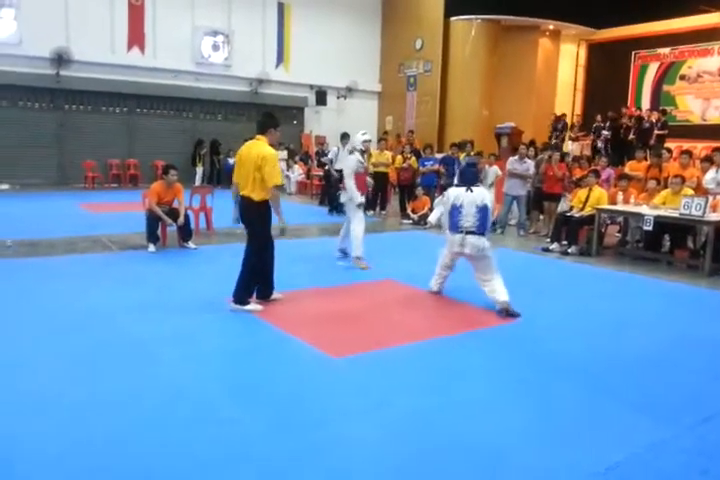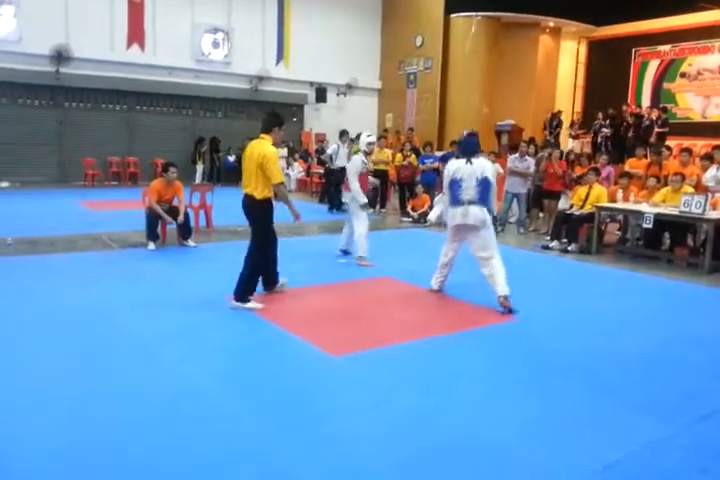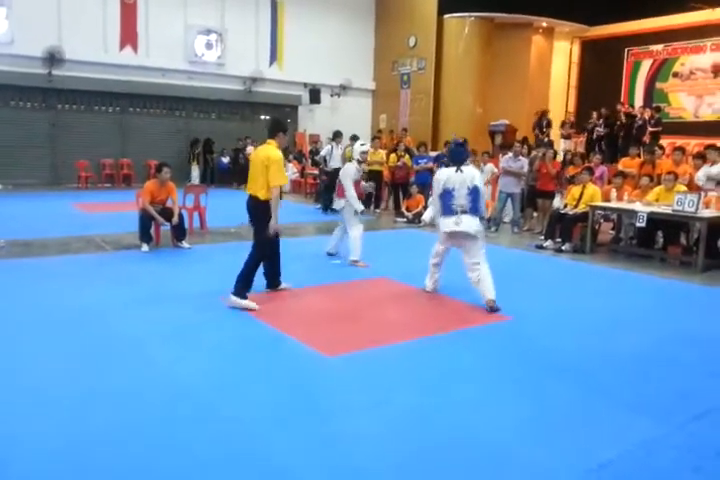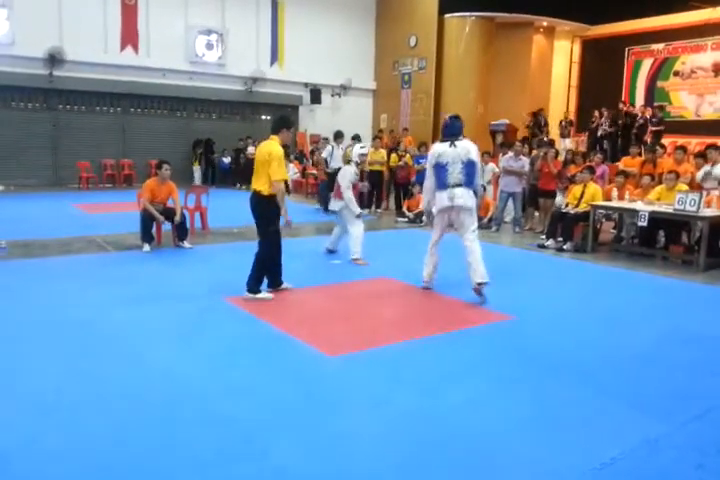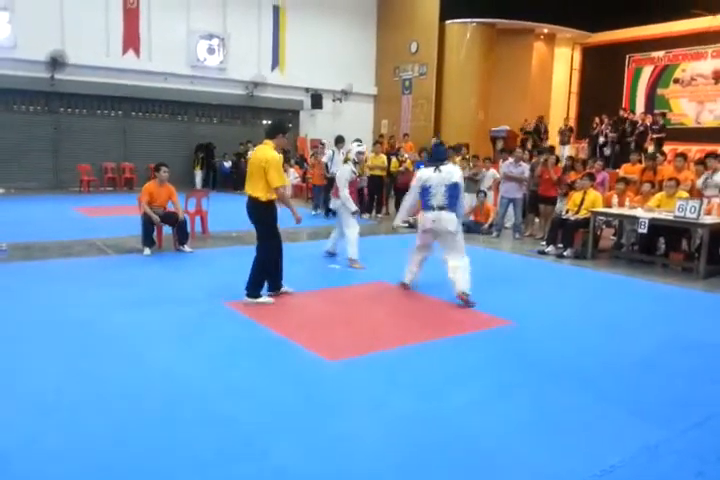
dt=0.3s
person 1, frame 1
left shoulder: (244, 148)
right shoulder: (268, 152)
left elbow: (236, 183)
right elbow: (272, 189)
left wrist: (238, 208)
right wrist: (281, 218)
left hip: (246, 204)
right hip: (258, 206)
left knee: (265, 248)
right knee: (255, 252)
left ankle: (265, 292)
right ankle: (240, 299)
person 1, frame 2
left shoulder: (252, 146)
right shoulder: (269, 151)
right elbow: (278, 185)
left wrist: (272, 196)
right wrist: (292, 208)
left hip: (250, 200)
right hip: (260, 204)
left knee: (269, 242)
right knee: (257, 250)
left ankle: (271, 282)
right ankle: (241, 297)
person 1, frame 3
left shoulder: (259, 150)
right shoulder: (275, 154)
right elbow: (275, 189)
right wrist: (274, 218)
left hip: (254, 201)
right hip: (263, 204)
left knee: (272, 243)
right knee: (260, 249)
left ankle: (274, 282)
right ankle: (239, 293)
person 1, frame 4
left shoulder: (264, 145)
right shoulder: (276, 150)
right elbow: (278, 184)
right wrist: (284, 211)
left hip: (258, 197)
right hip: (266, 200)
left knee: (273, 242)
right knee: (267, 245)
left ankle: (275, 282)
right ankle: (252, 289)
person 1, frame 5
left shoulder: (257, 150)
right shoulder: (272, 156)
right elbow: (279, 190)
right wrist: (294, 211)
left hip: (254, 203)
right hip: (263, 206)
left knee: (274, 246)
right knee: (266, 250)
left ankle: (275, 286)
right ankle: (252, 294)
person 2, frame 1
left shoulder: (450, 193)
right shoulder: (486, 194)
left elbow: (445, 219)
right elbow: (488, 221)
left hip: (455, 240)
right hip: (477, 241)
left knee: (446, 262)
right knee: (490, 276)
left ankle: (435, 286)
right ankle: (504, 302)
person 2, frame 2
left shoulder: (451, 165)
right shoulder: (486, 165)
left elbow: (446, 194)
right elbow: (492, 193)
left wrist: (448, 215)
right wrist: (488, 212)
left hip: (456, 215)
right hip: (478, 215)
left knee: (448, 252)
right knee: (490, 257)
left ankle: (437, 284)
right ankle: (503, 296)
person 2, frame 3
left shoulder: (441, 175)
right shoulder: (474, 173)
left elbow: (436, 203)
right elbow: (480, 202)
left wrist: (439, 223)
right wrist: (479, 220)
left hip: (448, 223)
right hip: (470, 223)
left knee: (437, 255)
right knee: (477, 264)
left ankle: (430, 285)
right ankle: (490, 299)
person 2, frame 4
left shoulder: (436, 149)
right shoulder: (470, 147)
left elbow: (429, 180)
right elbow: (478, 177)
left wrist: (426, 206)
right wrist: (476, 197)
left hip: (442, 199)
right hip: (464, 197)
left knee: (435, 240)
right knee: (470, 239)
left ankle: (427, 281)
right ankle: (479, 282)
person 2, frame 5
left shoulder: (421, 174)
right shoulder: (455, 171)
left elbow: (410, 199)
right elbow: (460, 200)
left wrist: (399, 219)
right wrist: (459, 218)
left hip: (428, 219)
right hip: (448, 219)
left knee: (419, 252)
right knee: (457, 257)
left ankle: (407, 281)
right ankle: (463, 291)
person 3, frame 1
left shoulder: (362, 157)
right shoulder: (352, 158)
right elbow: (349, 181)
left wrist: (368, 181)
right wrist: (358, 199)
left hip: (357, 195)
right hip: (352, 196)
left knee: (350, 222)
right knee: (358, 224)
left ankle: (342, 248)
right ankle: (357, 257)
person 3, frame 2
left shoulder: (364, 159)
right shoulder: (357, 160)
right elbow: (353, 182)
right wrist: (363, 199)
left hip: (356, 196)
right hip: (354, 196)
left knee: (352, 222)
right knee: (361, 224)
left ankle: (344, 248)
right ankle: (360, 256)
person 3, frame 3
left shoulder: (358, 167)
right shoulder: (350, 168)
left elbow: (358, 185)
right elbow: (349, 190)
left wrist: (366, 187)
right wrist: (359, 207)
left hip: (346, 202)
right hip: (345, 202)
left knee: (344, 226)
right knee: (356, 228)
left ankle: (331, 250)
right ankle: (354, 259)
person 3, frame 4
left shoulder: (355, 169)
right shoulder: (348, 170)
right elbow: (347, 193)
left wrist: (361, 187)
right wrist: (357, 210)
left hip: (343, 203)
right hip: (343, 203)
left knee: (342, 225)
right knee: (357, 227)
left ankle: (331, 247)
right ankle: (356, 257)
person 3, frame 5
left shoulder: (353, 168)
right shoulder: (346, 169)
right elbow: (343, 191)
right wrist: (353, 207)
left hip: (346, 203)
right hip: (343, 203)
left knee: (341, 227)
right knee: (352, 228)
left ankle: (330, 249)
right ankle: (352, 259)
